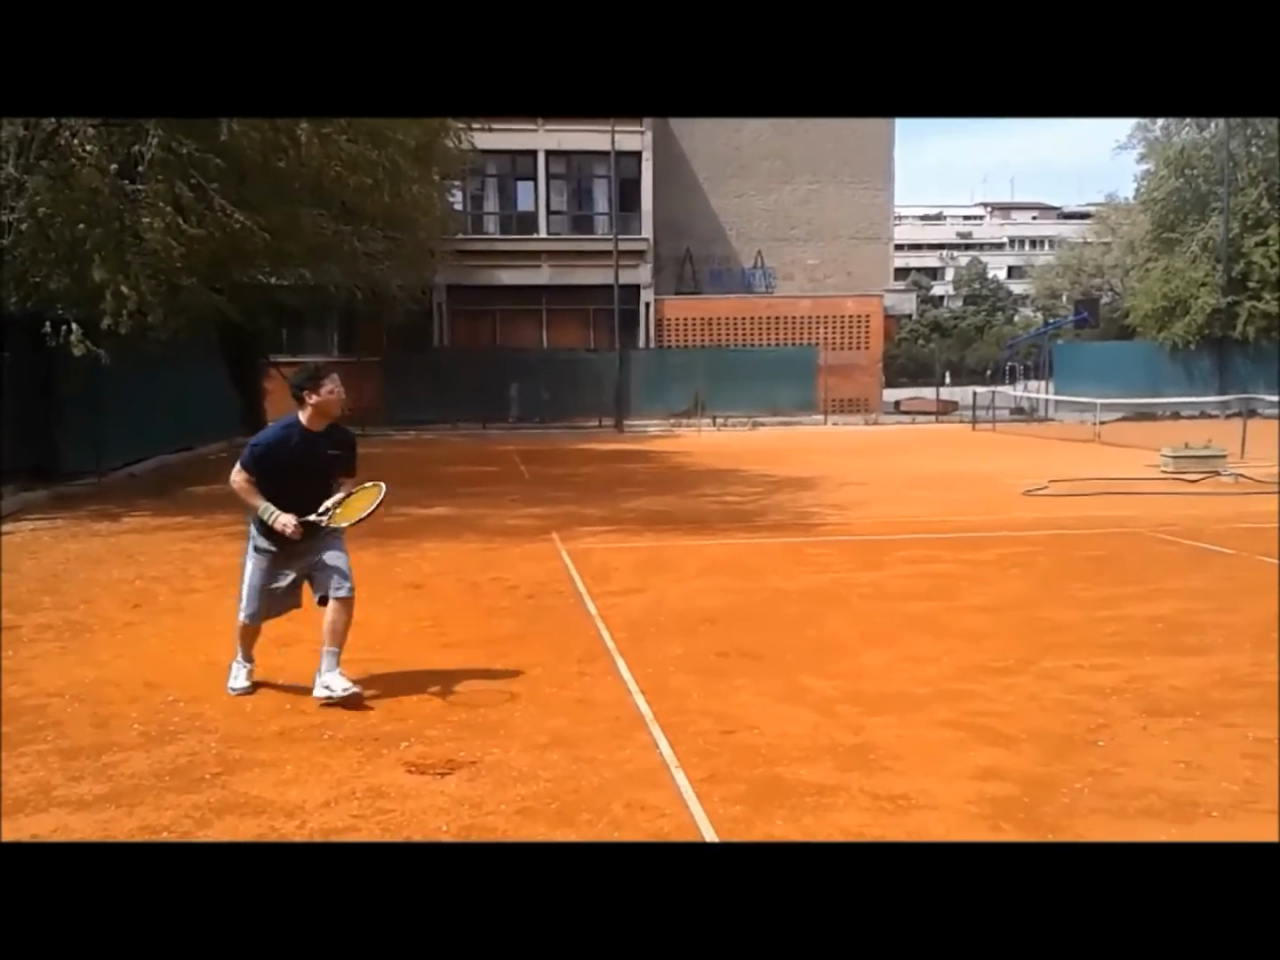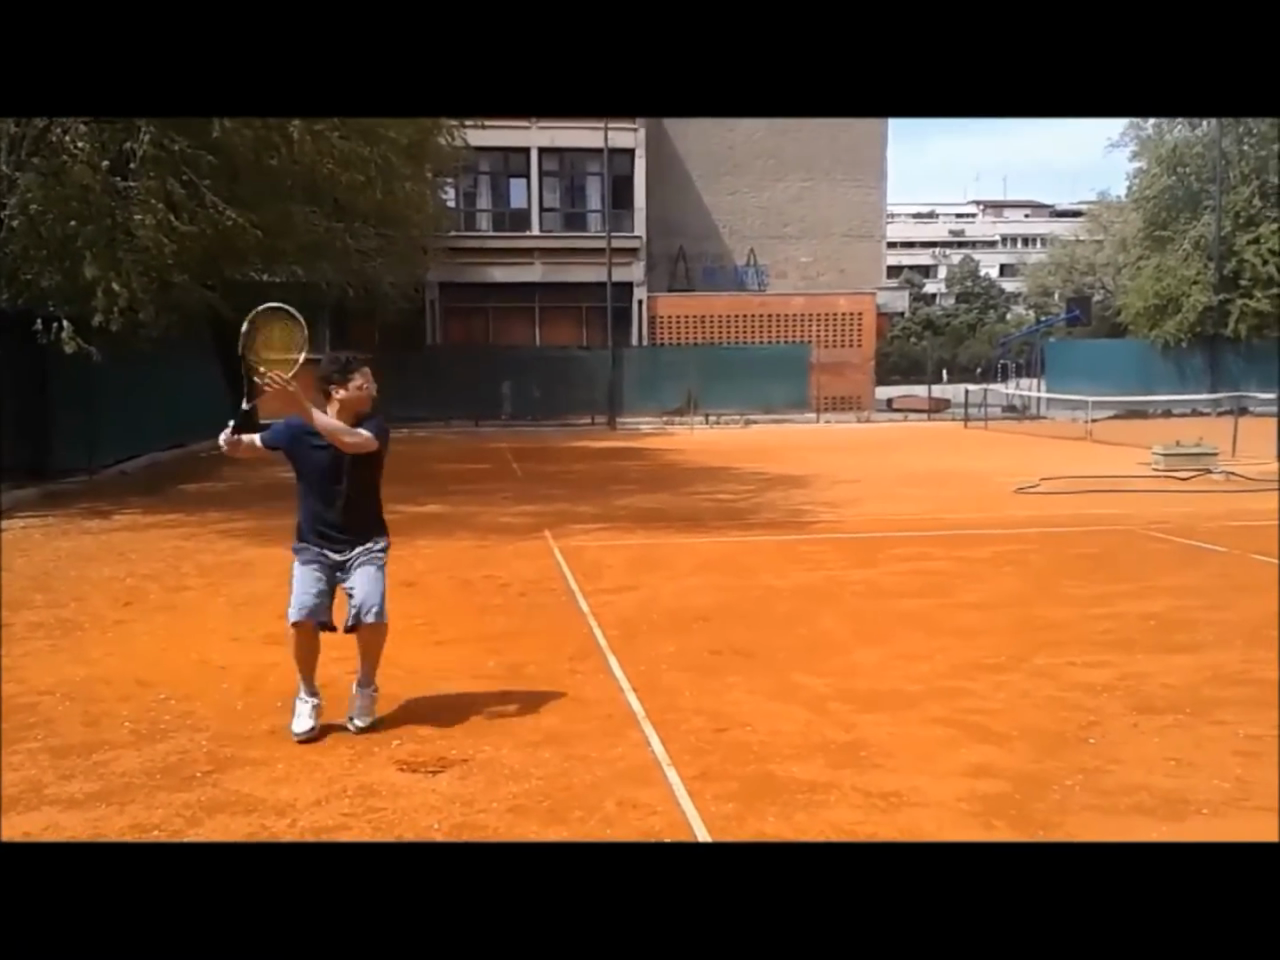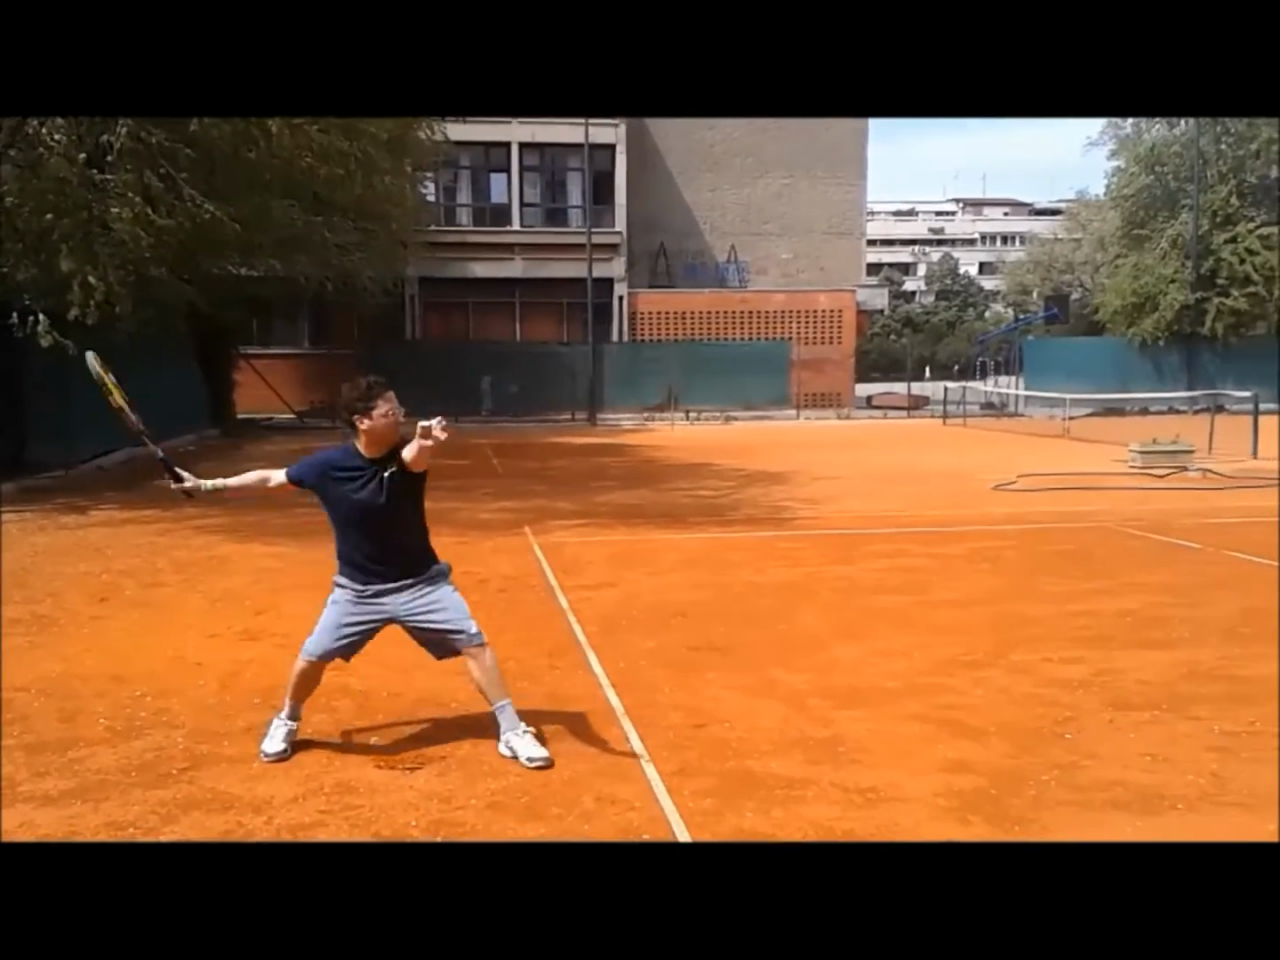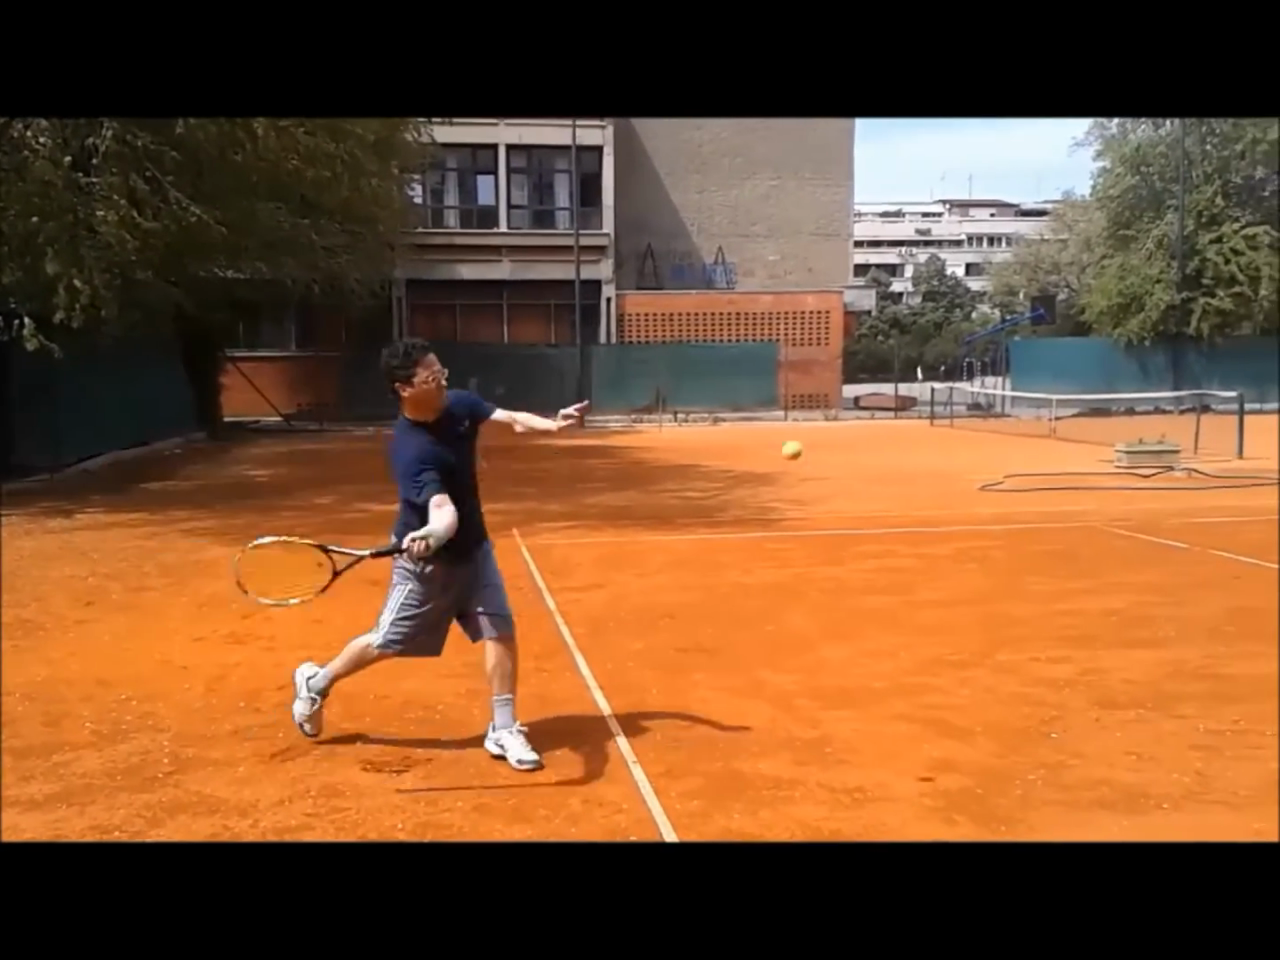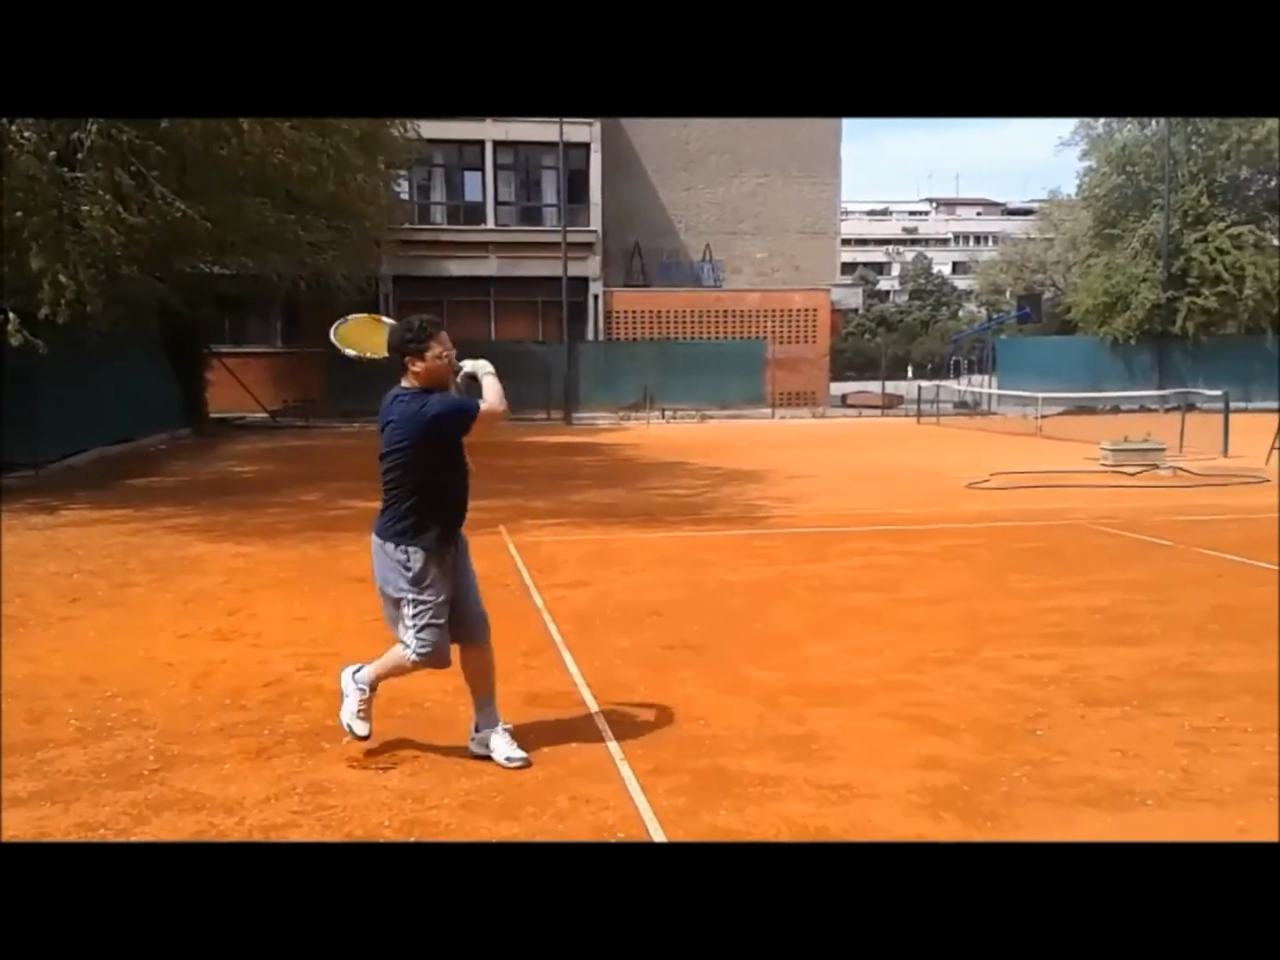
dt=0.3s
person 1, frame 1
left shoulder: (342, 439)
right shoulder: (273, 438)
left elbow: (346, 488)
right elbow: (238, 480)
left wrist: (336, 501)
right wrist: (274, 516)
left hip: (319, 533)
right hip: (271, 536)
left knee: (342, 593)
right knee: (252, 611)
left ankle: (329, 675)
right ankle: (243, 664)
person 1, frame 2
left shoulder: (372, 428)
right shoulder: (296, 428)
left elbow: (353, 442)
right elbow: (249, 445)
left wrist: (303, 407)
right wrist: (231, 441)
left hip: (364, 544)
right hip: (313, 547)
left knee: (371, 617)
right knee: (302, 618)
left ankle: (365, 690)
right ankle: (308, 696)
person 1, frame 3
left shoulder: (406, 453)
right shoulder: (327, 465)
left elbow: (416, 457)
right elbow: (271, 479)
left wrist: (425, 442)
right wrist: (208, 486)
left hip: (420, 579)
right hip: (360, 586)
left knee: (472, 640)
right knee: (312, 657)
left ankle: (512, 729)
right ankle: (286, 724)
person 1, frame 4
left shoulder: (459, 405)
right shoulder: (412, 450)
left elbow: (512, 420)
right elbow: (443, 509)
left wrist: (555, 424)
right wrist: (435, 533)
left hip: (472, 549)
right hip: (428, 562)
left knee: (499, 632)
right knee: (385, 642)
left ankle: (504, 730)
right ankle: (315, 683)
person 1, frame 5
left shoulder: (406, 400)
right shoulder: (436, 409)
right elbow: (494, 411)
left wrist: (457, 377)
right wrist: (486, 371)
left hip: (442, 543)
right hip: (411, 548)
left knee: (476, 635)
right knee: (423, 649)
left ankle: (487, 729)
right ankle: (359, 680)
